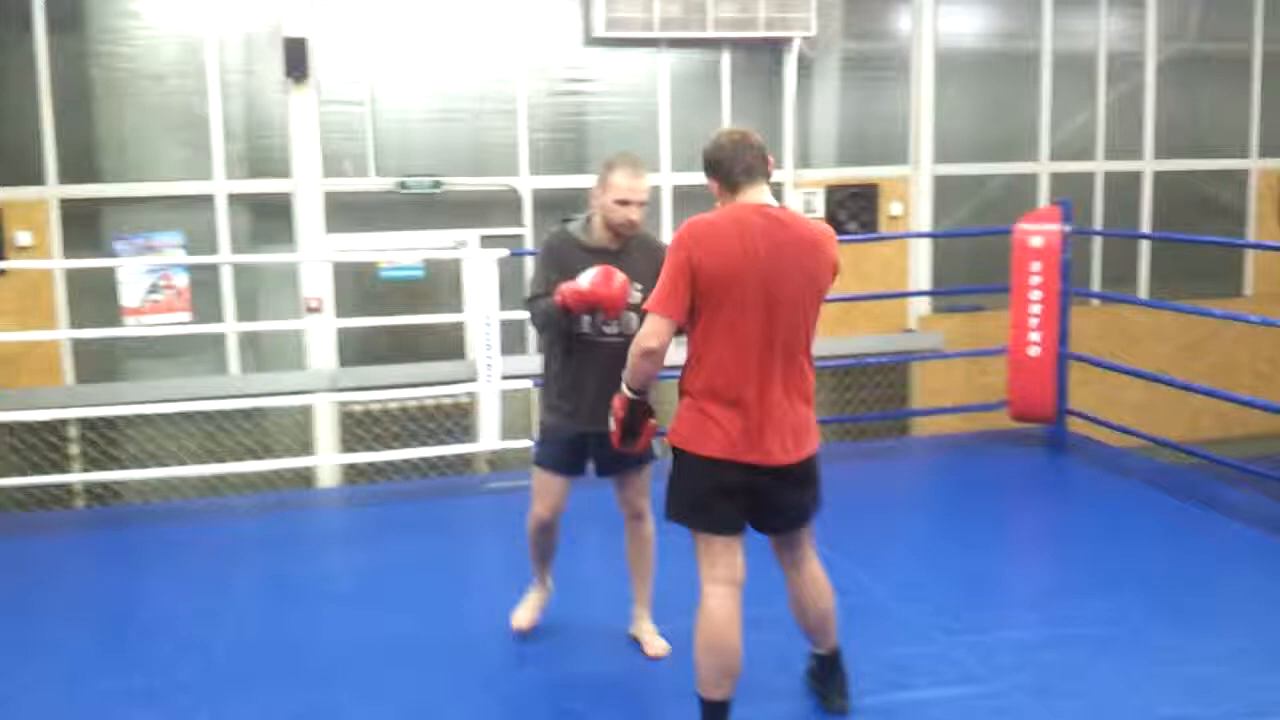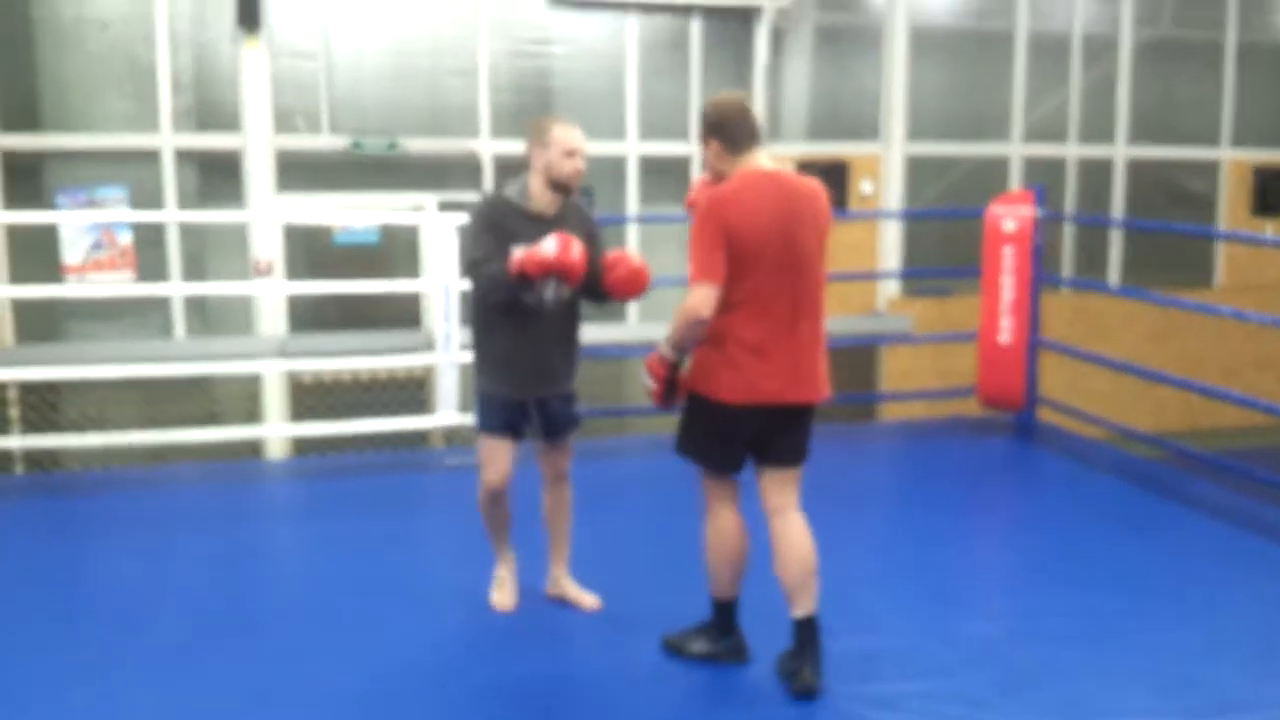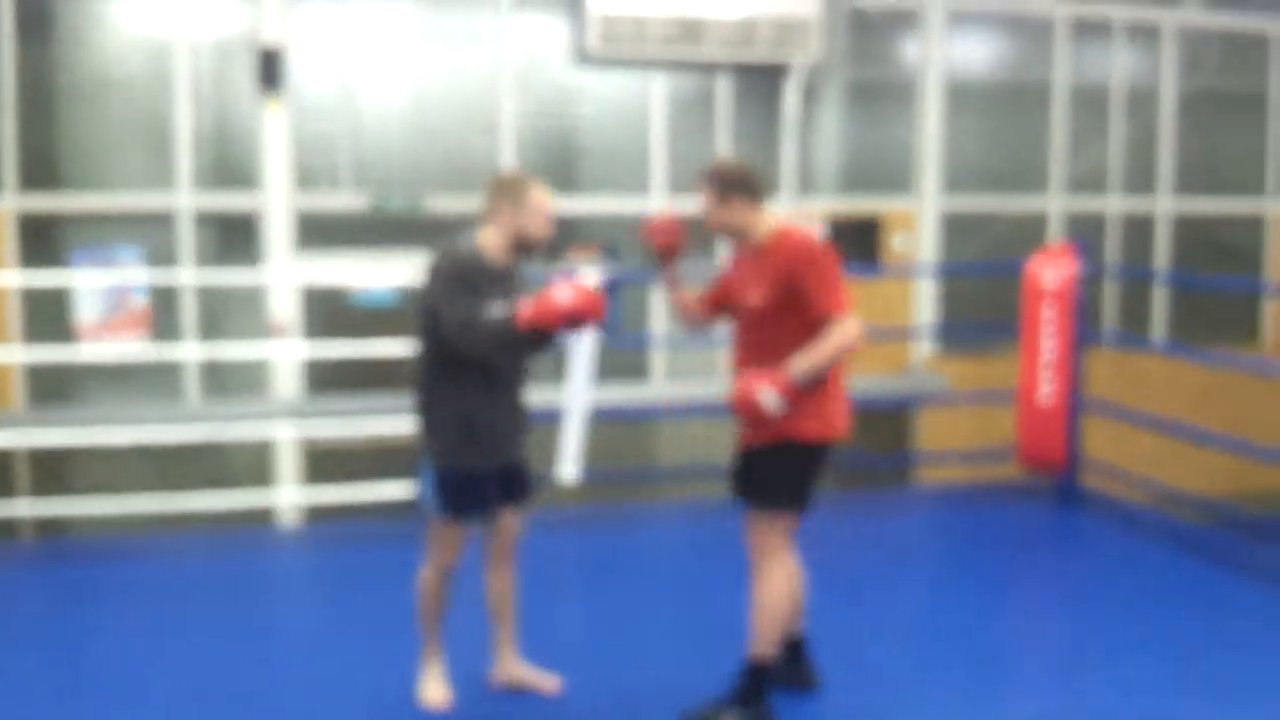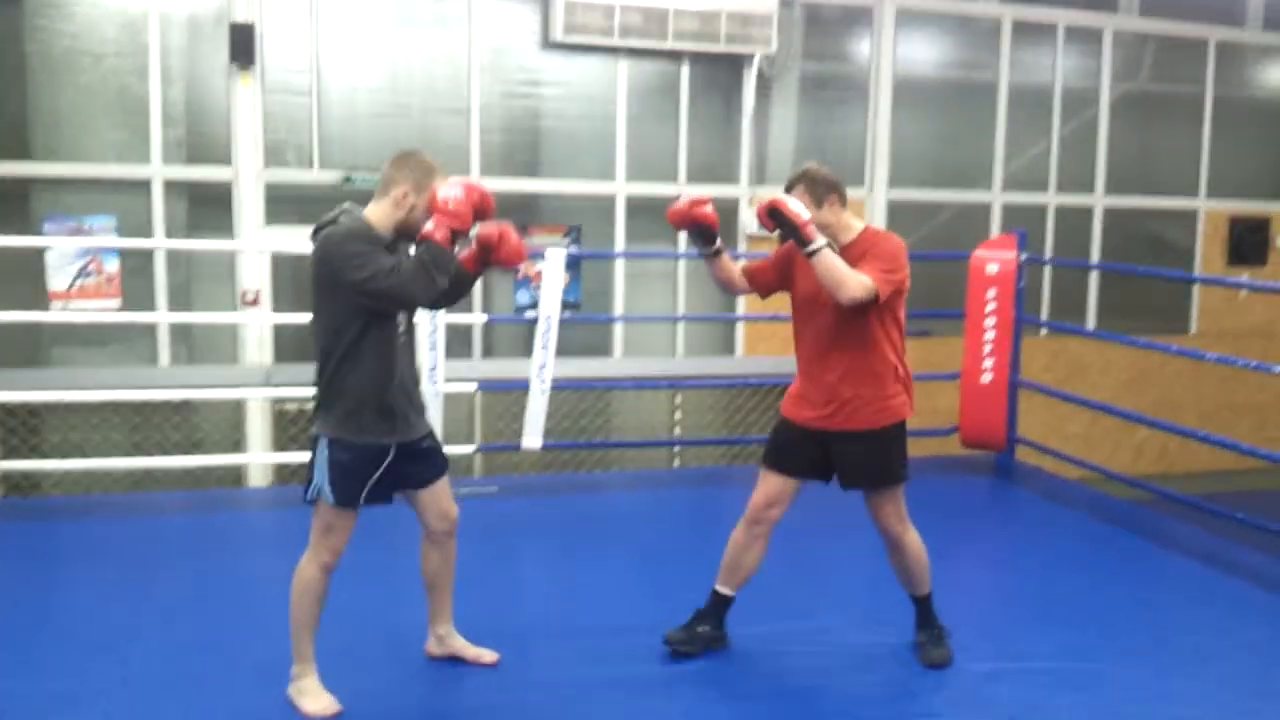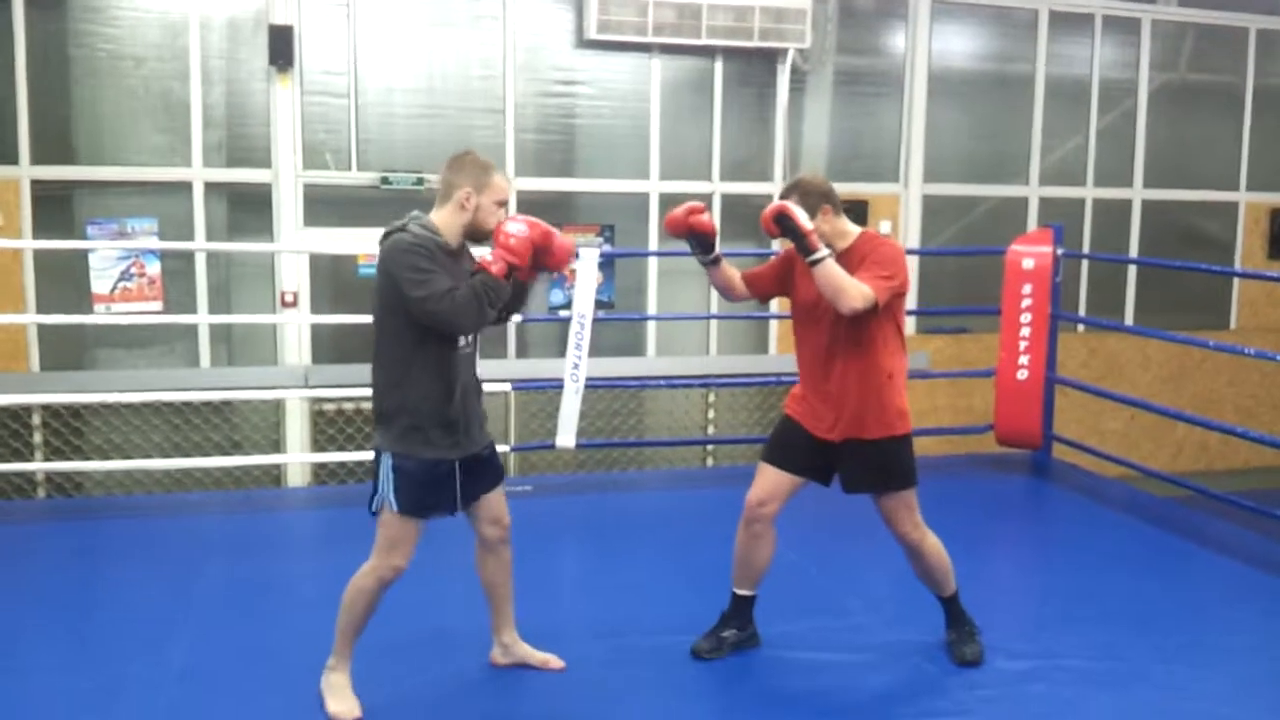
dt=1s
person 1, frame 1
left shoulder: (697, 236)
right shoulder: (820, 240)
left elbow: (652, 341)
left wrist: (630, 396)
left hip: (712, 436)
right hip: (790, 434)
left knee: (721, 583)
right knee: (799, 557)
person 1, frame 2
left shoulder: (717, 204)
right shoulder: (813, 194)
left elbow: (699, 306)
left wrist: (668, 355)
left hip: (729, 380)
right hip: (797, 380)
left knee: (722, 503)
right knee: (784, 506)
left ankle: (724, 630)
right ankle: (806, 647)
person 1, frame 3
left shoulder: (802, 250)
right shoulder: (746, 261)
left elbow: (848, 331)
right elbow: (695, 315)
left wrist: (782, 382)
right wrist: (668, 269)
left hip: (800, 427)
right hip: (765, 427)
left knee: (768, 553)
right knee: (772, 545)
right ankle: (793, 660)
person 1, frame 4
left shoulder: (886, 249)
right shoulder: (797, 251)
left elbow: (850, 292)
right elbow: (740, 283)
left wrist: (806, 235)
right wrist: (709, 244)
left hip: (872, 415)
right hip: (807, 411)
left knee: (893, 526)
right knee: (759, 512)
left ankle: (928, 623)
right ankle: (710, 621)
person 1, frame 5
left shoulder: (884, 252)
right shoulder: (796, 259)
left elbow: (851, 301)
right elbow: (737, 289)
left wrist: (809, 244)
right wrist: (707, 252)
left hip: (876, 420)
right hip: (811, 414)
left knee: (909, 531)
right knee: (757, 507)
left ankle: (958, 621)
right ankle: (738, 621)
person 2, frame 1
left shoulder: (652, 253)
right shoulder: (560, 247)
right elbow: (540, 317)
right wrist: (570, 297)
right hip: (567, 406)
left knee: (637, 512)
right knee: (544, 511)
left ankle: (642, 618)
right ankle: (539, 587)
person 2, frame 2
left shoulder: (580, 220)
right shoulder: (494, 213)
left elbow: (594, 286)
right elbow: (485, 284)
left wrist: (619, 279)
right wrist: (525, 265)
left hip: (555, 373)
right hip: (501, 372)
left knee: (558, 474)
right knee: (495, 479)
left ankle: (560, 576)
right ankle: (504, 561)
person 2, frame 3
left shoulder: (506, 272)
right shoulder: (454, 270)
right elbow: (472, 342)
left wrist: (559, 318)
right wrist: (536, 313)
left hip: (501, 438)
right hip: (455, 442)
left knee: (504, 545)
right knee: (443, 557)
left ankle: (506, 661)
right ankle: (432, 661)
person 2, frame 4
left shoulder: (392, 242)
right shoulder: (340, 243)
left elbow: (438, 293)
right elbow: (411, 288)
left wrist: (479, 256)
right wrist: (443, 230)
left hip: (405, 420)
right hip: (350, 428)
left knee: (442, 522)
right knee: (326, 551)
left ankle: (442, 635)
right ankle: (302, 674)
person 2, frame 5
left shoulder: (456, 252)
right shoulder: (406, 249)
left elbow: (490, 308)
right elbow: (454, 315)
left wrist: (535, 267)
right wrist: (503, 262)
left hip: (465, 430)
right hip: (413, 440)
left knee: (496, 530)
right knee: (390, 562)
left ankle: (506, 643)
right ankle: (335, 669)
